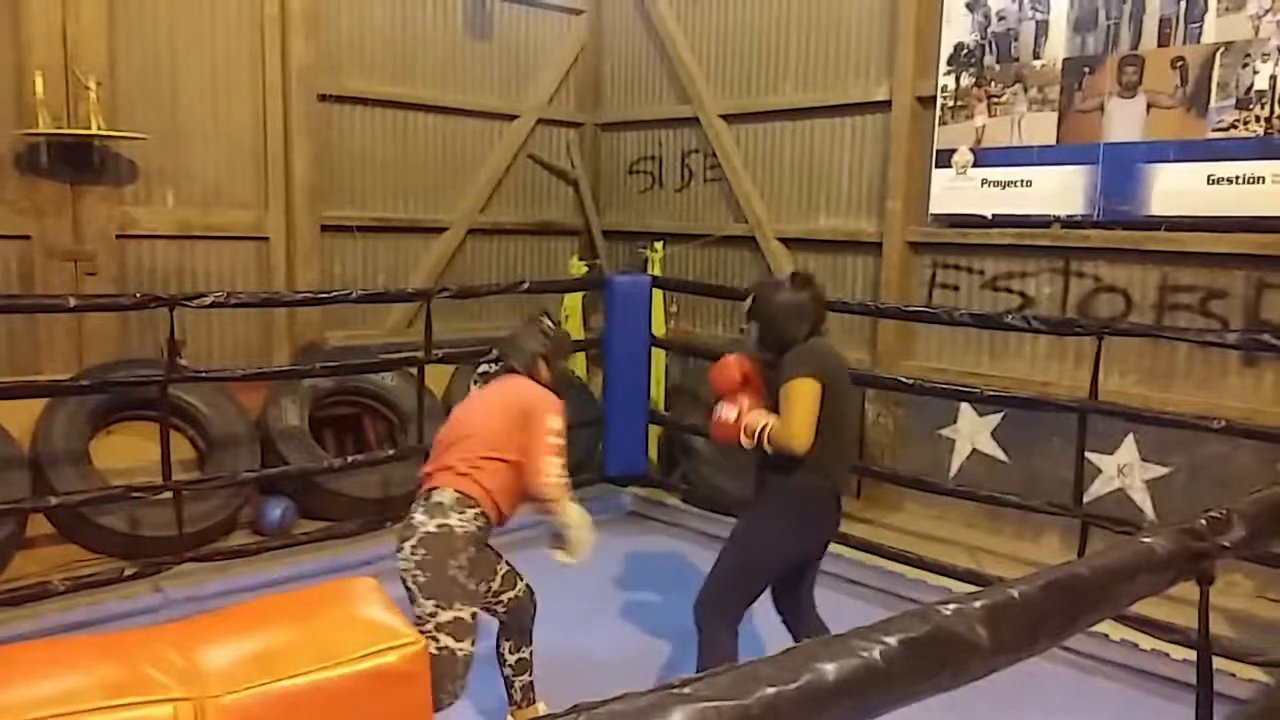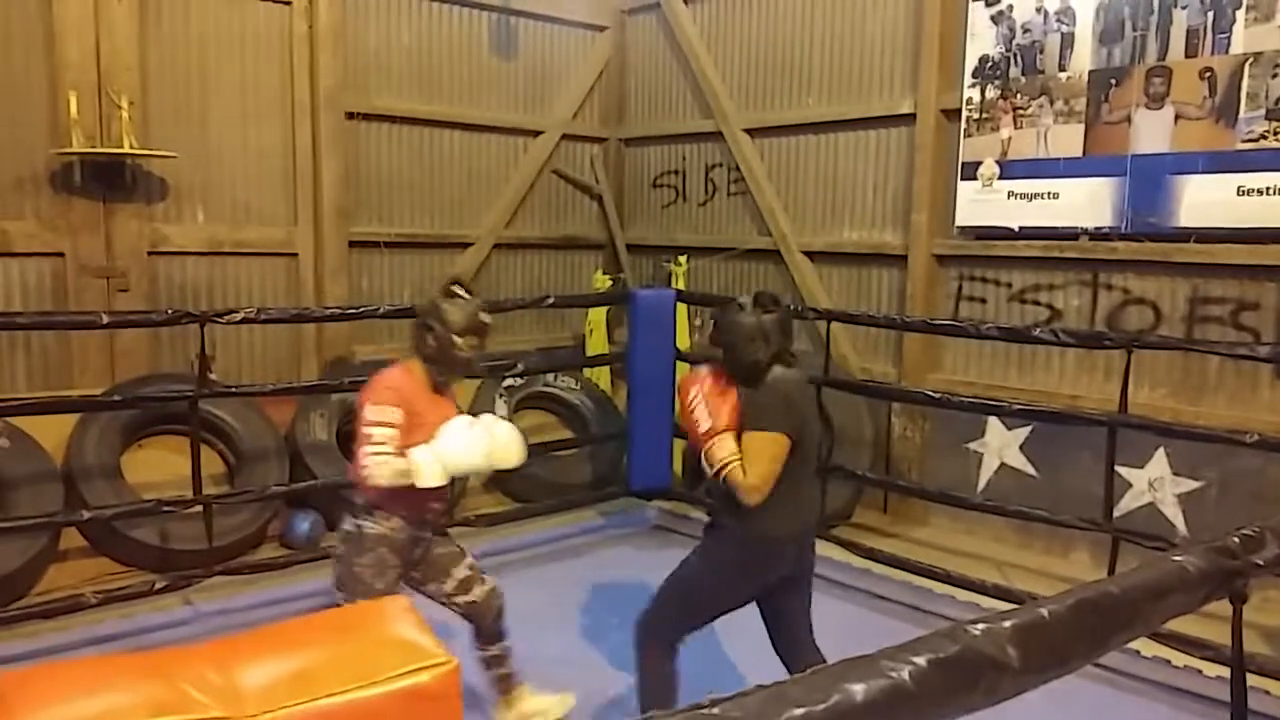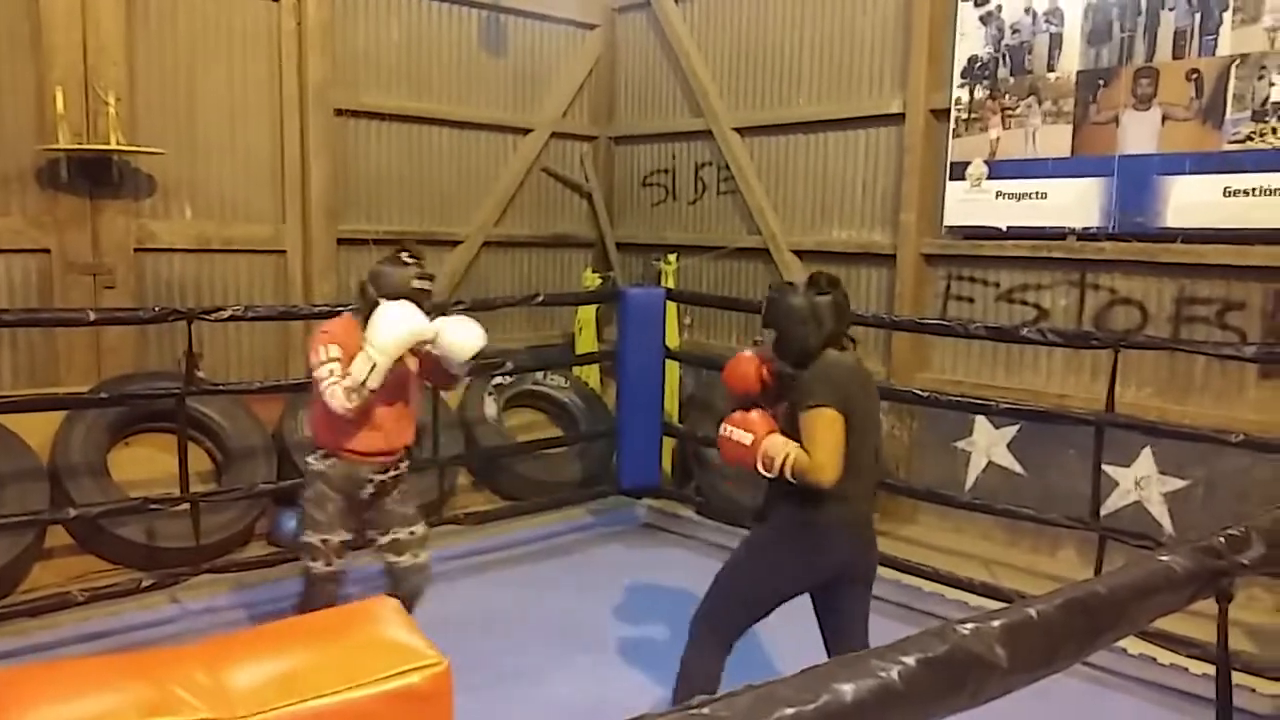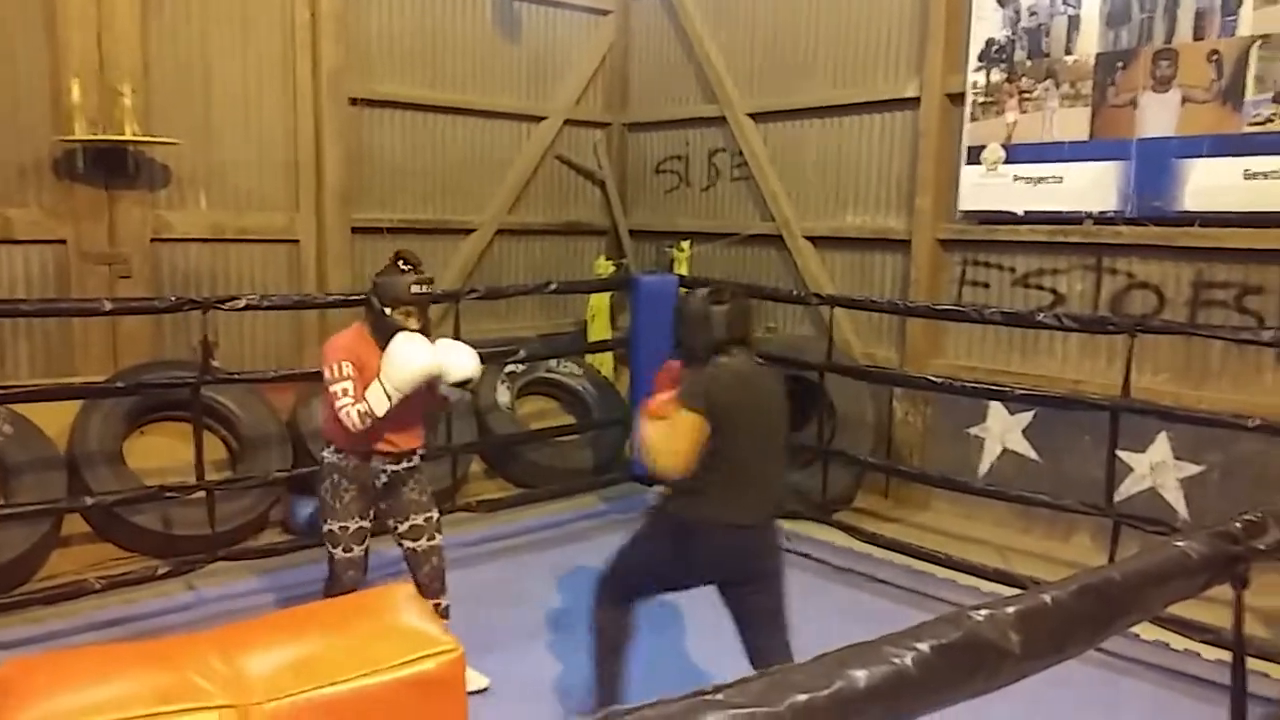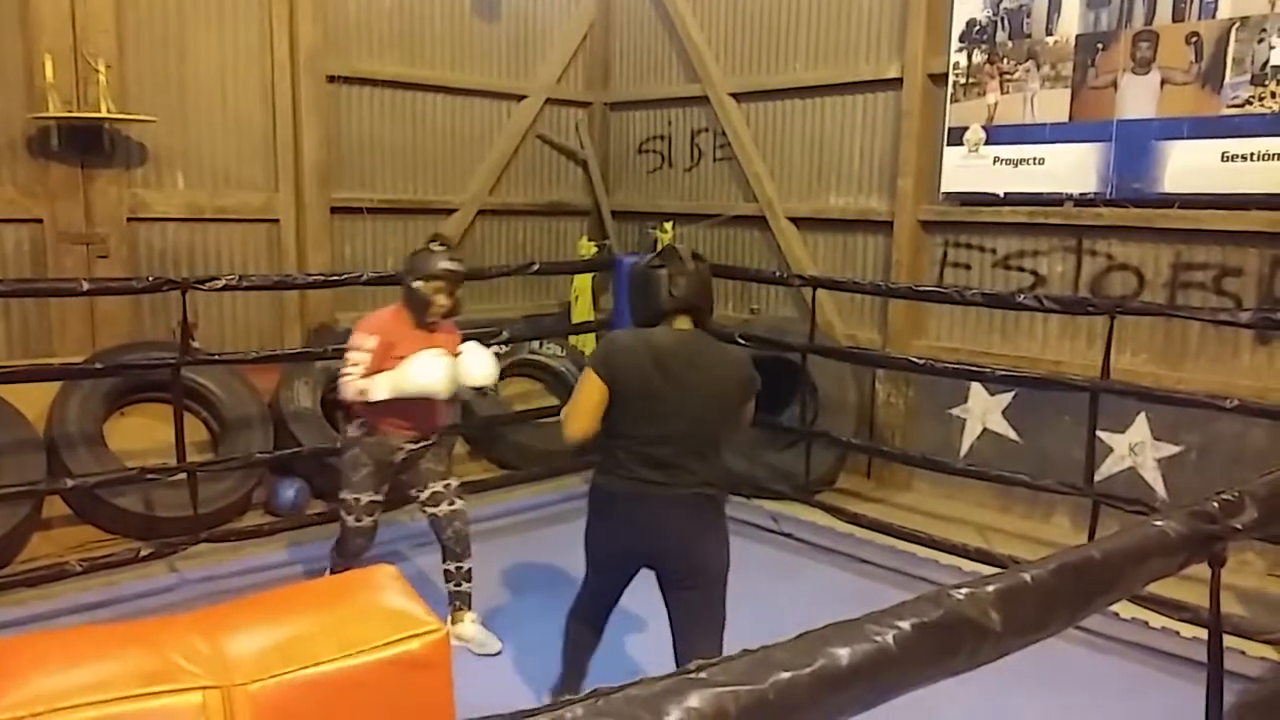
dt=1s
person 1, frame 1
left shoulder: (802, 360)
right shoulder: (821, 357)
left elbow: (796, 439)
left wrist: (748, 421)
right wrist: (754, 400)
left hip: (791, 503)
right hip: (819, 505)
left knee: (714, 609)
right knee: (796, 607)
person 1, frame 2
left shoulder: (769, 399)
right shoulder: (790, 384)
left elbow: (750, 488)
left wrist: (713, 433)
right wrist: (722, 420)
left hip: (746, 544)
right hip: (795, 543)
left knee: (654, 634)
right knee: (797, 645)
person 1, frame 3
left shoulder: (820, 380)
right shoulder: (852, 372)
left elbow: (822, 470)
left wrist: (767, 447)
right wrist: (775, 393)
left hip: (801, 533)
right hip: (854, 537)
left knee: (710, 629)
right knee: (850, 656)
person 1, frame 4
left shoulder: (703, 383)
right shoulder: (770, 382)
left elbow: (667, 463)
left wrist: (652, 424)
left hip: (690, 530)
right hip: (755, 537)
left knee: (612, 593)
right knee: (773, 655)
left ankle: (606, 710)
person 1, frame 5
left shoulder: (617, 350)
right shoulder: (734, 364)
left elbow: (574, 429)
right elbow: (740, 421)
left hip: (618, 511)
right hip: (694, 520)
left knee: (593, 603)
right knee: (701, 656)
left ankle: (566, 696)
person 2, frame 1
left shoulder: (484, 398)
right shoulder: (541, 401)
right elbow: (546, 482)
right wrist: (571, 525)
left hip: (444, 527)
right hip: (448, 534)
left knee: (518, 602)
right knee: (445, 672)
person 2, frame 2
left shoulder: (442, 392)
right shoulder: (390, 387)
right elbow: (374, 471)
left wrist: (489, 451)
right wrist: (443, 457)
left hip: (424, 533)
right hip: (377, 534)
left knee: (486, 604)
person 2, frame 3
left shoulder: (409, 339)
right shoulder: (331, 335)
left elbow: (449, 378)
right elbow: (340, 401)
left wrist: (455, 351)
right wrist: (380, 353)
left hip: (389, 475)
right hip: (334, 474)
left knee: (411, 576)
right knee: (321, 585)
person 2, frame 4
left shoulder: (419, 346)
right shoulder: (343, 346)
left elbow: (428, 408)
right elbow: (351, 419)
left wrist: (445, 380)
right wrist: (392, 383)
left hip: (404, 468)
right hip: (350, 467)
left knee: (430, 564)
right knee: (346, 577)
person 2, frame 5
left shoulder: (447, 332)
right shoulder: (378, 325)
right elbow: (348, 388)
left wrist: (467, 376)
right wrist: (395, 382)
left hip: (425, 444)
right hip: (372, 440)
left knee: (455, 527)
right knee: (355, 538)
left ankle: (462, 620)
